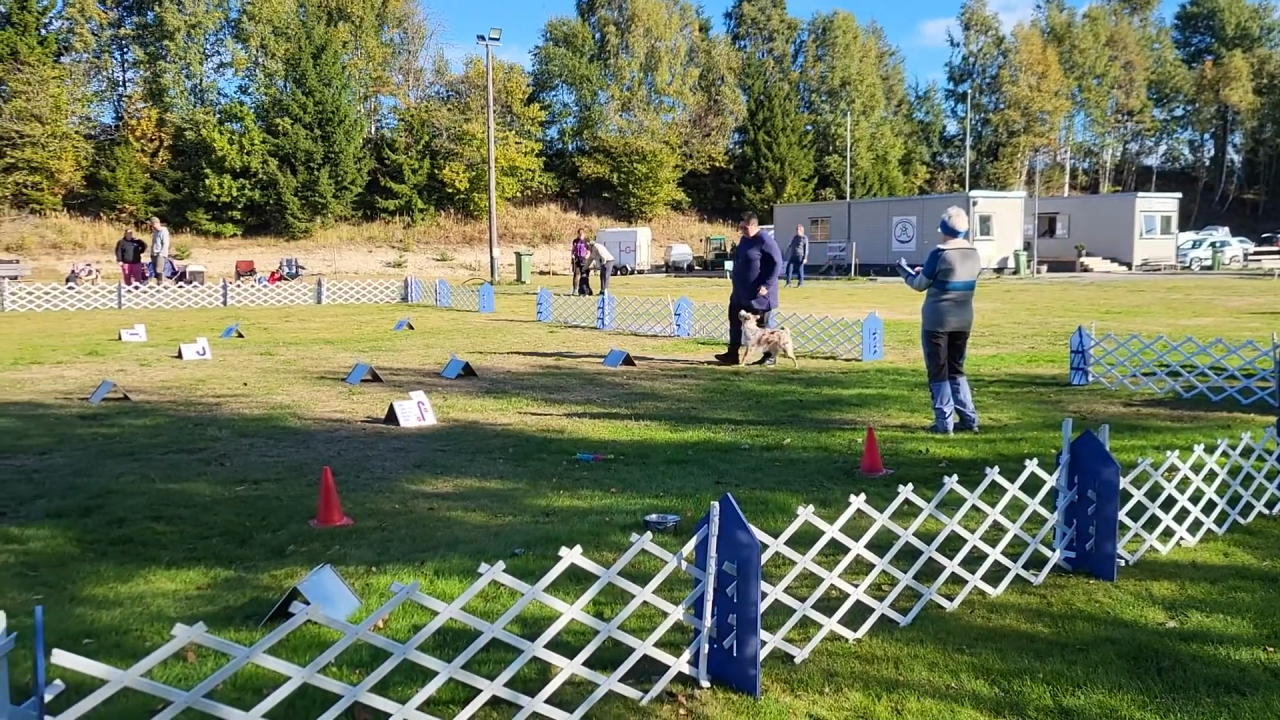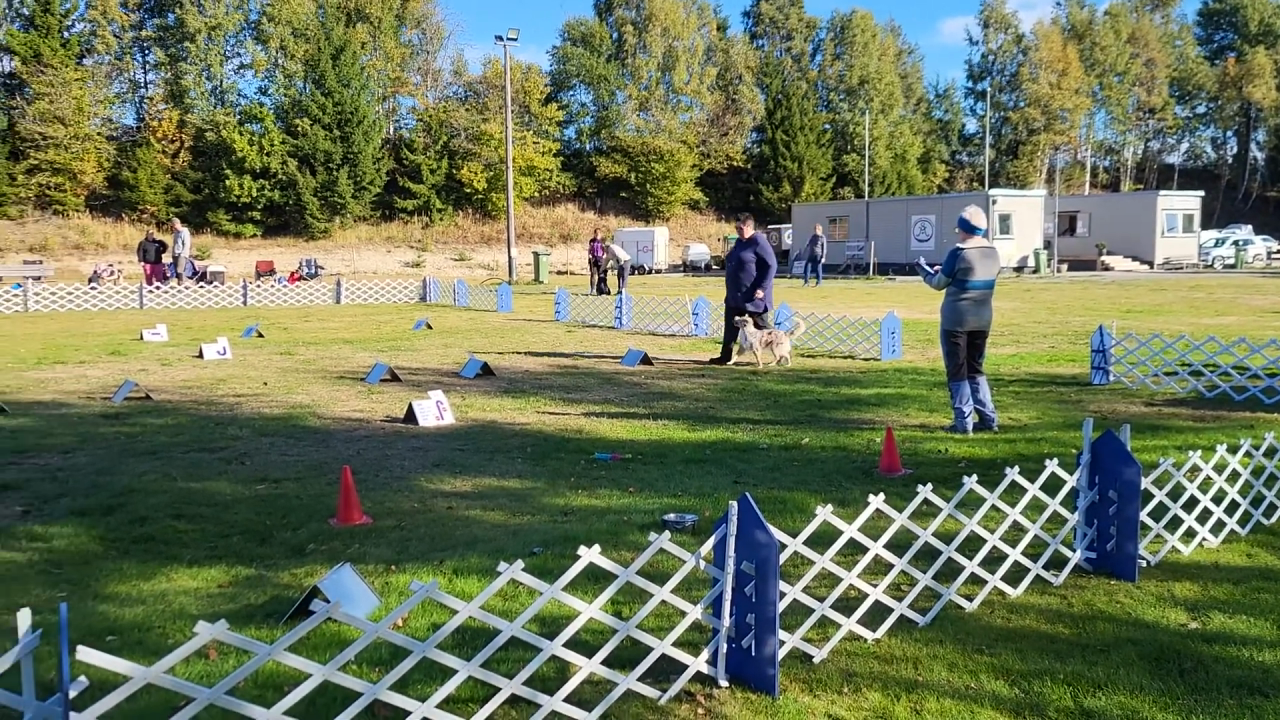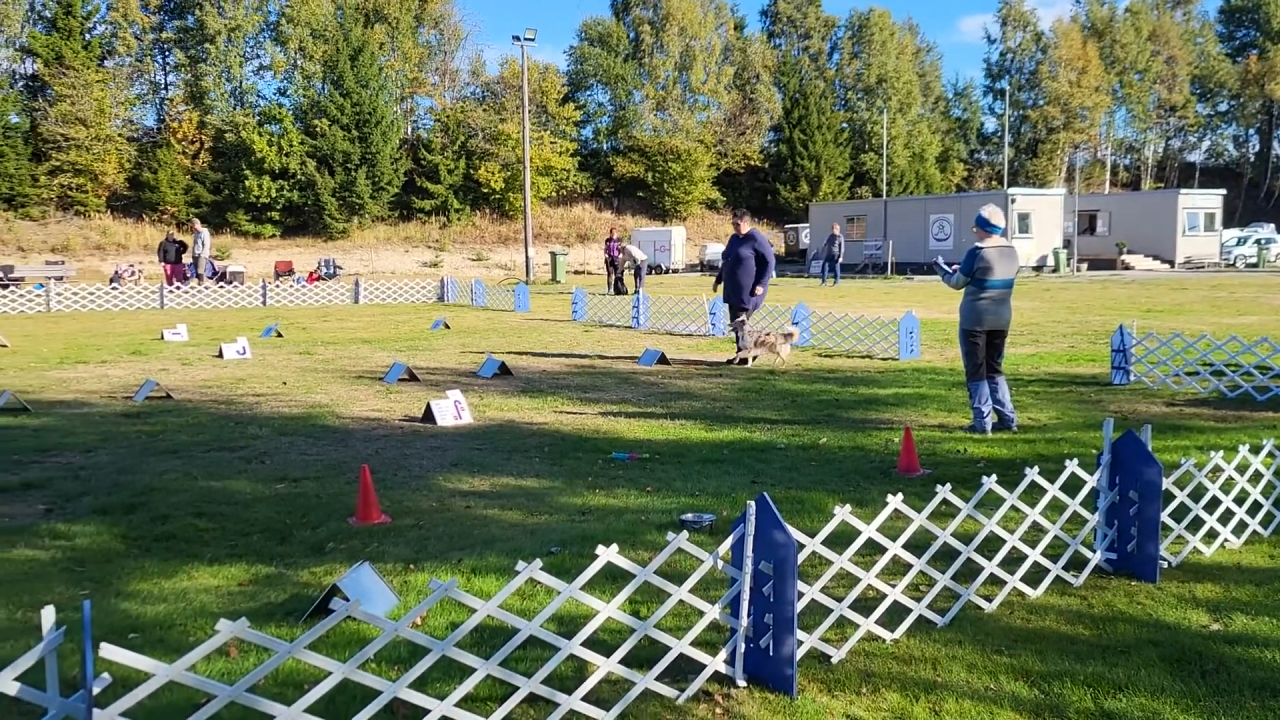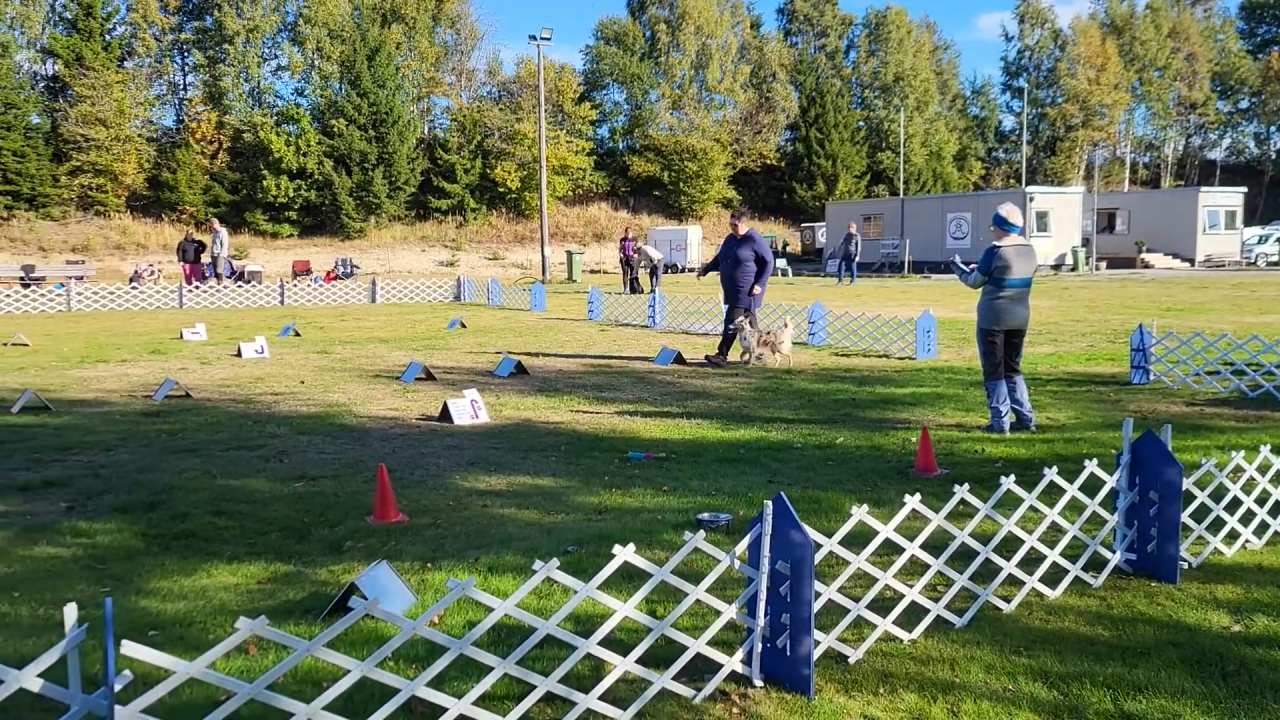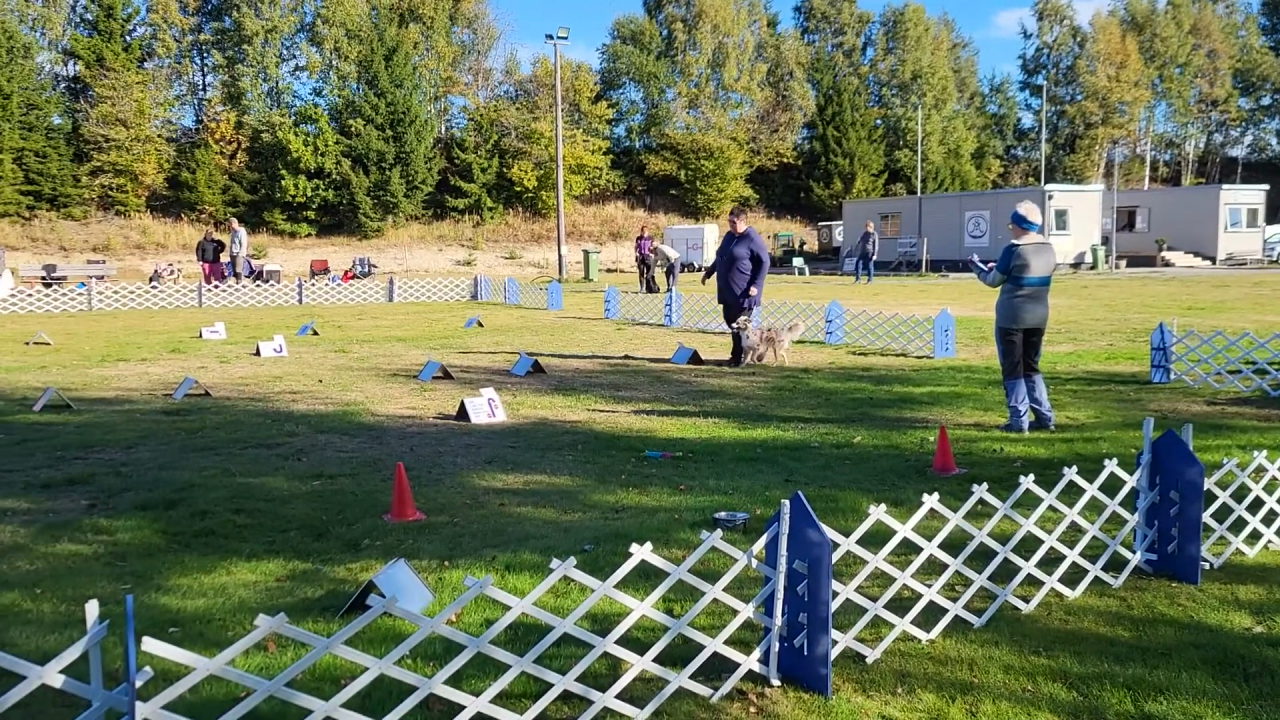
dt=0.2s
person 1, frame 1
left shoulder: (940, 254)
right shoulder: (974, 255)
left elbow: (920, 285)
left wrist: (905, 270)
right wrist: (924, 272)
left hip: (937, 320)
right hip: (963, 321)
left knee: (938, 372)
right knee: (956, 370)
left ankle: (944, 423)
right ankle: (969, 419)
person 1, frame 2
left shoulder: (959, 253)
right shoulder: (993, 254)
left elbow: (939, 284)
left wrist: (924, 270)
right wrist: (944, 271)
left hip: (956, 319)
right hip: (982, 320)
left knee: (957, 372)
right knee: (975, 370)
left ankle: (963, 423)
right ankle: (988, 419)
person 1, frame 3
left shoulder: (977, 253)
right shoulder: (1012, 253)
left elbow: (957, 283)
left wrist: (943, 270)
right wrist: (962, 270)
left hip: (974, 319)
right hip: (1001, 319)
left knee: (976, 372)
right knee: (994, 369)
left ankle: (982, 423)
right ankle: (1007, 419)
person 1, frame 4
left shoulder: (995, 251)
right shoulder: (1030, 252)
left elbow: (975, 282)
left wrist: (959, 267)
right wrist: (980, 270)
left hip: (992, 318)
right hip: (1019, 318)
left knee: (994, 371)
right knee: (1012, 369)
left ankle: (1000, 422)
right ankle: (1026, 418)
person 1, frame 5
left shoulder: (1014, 250)
right shoulder: (1049, 250)
left elbow: (994, 281)
left wrist: (977, 266)
right wrist: (999, 268)
left hip: (1011, 317)
right hip: (1038, 317)
left knee: (1013, 370)
right knee: (1031, 368)
left ankle: (1019, 421)
right ankle: (1045, 418)
